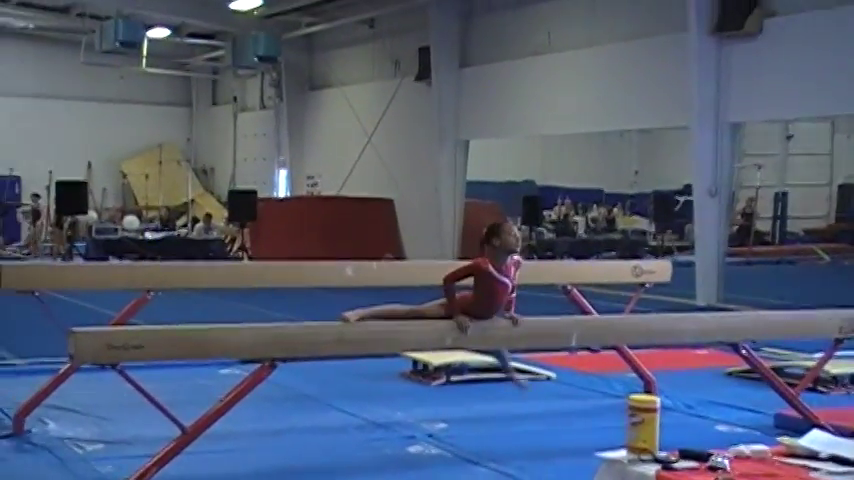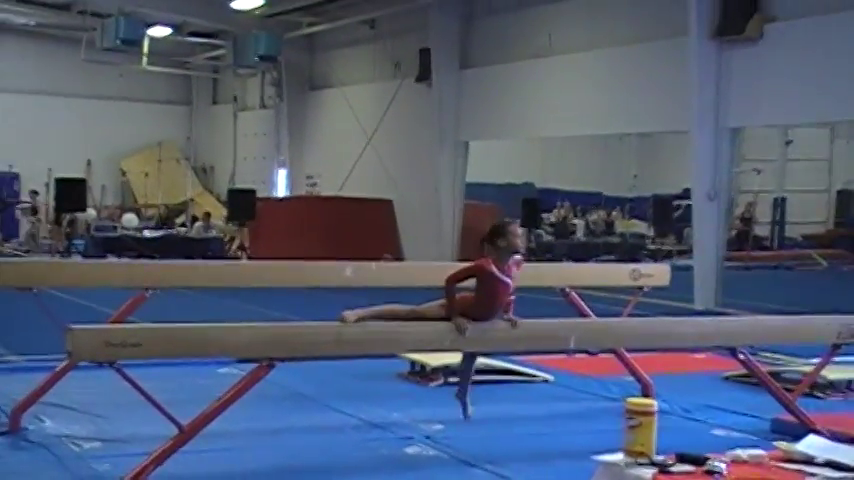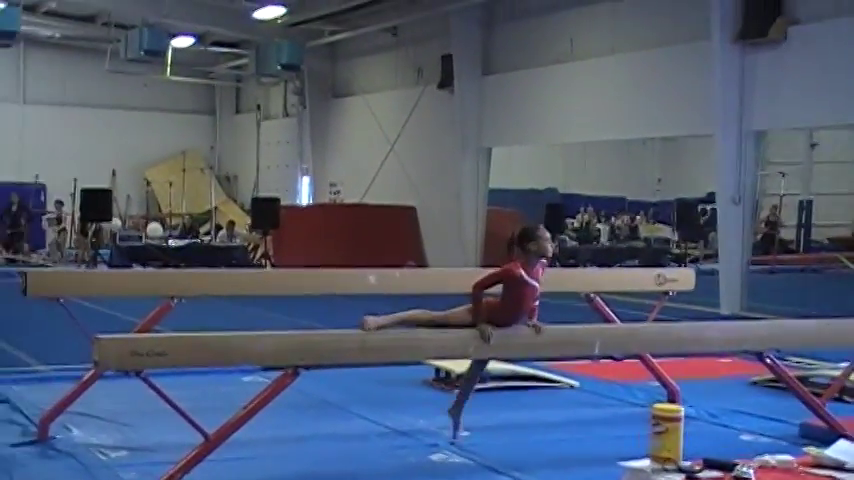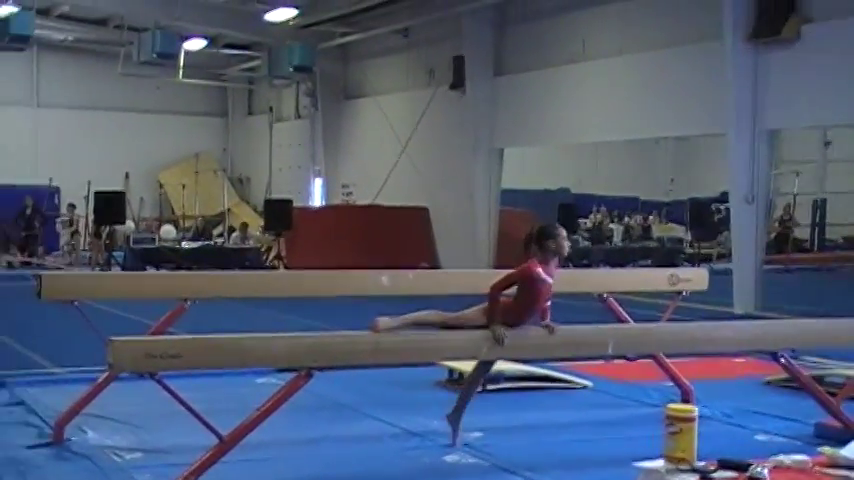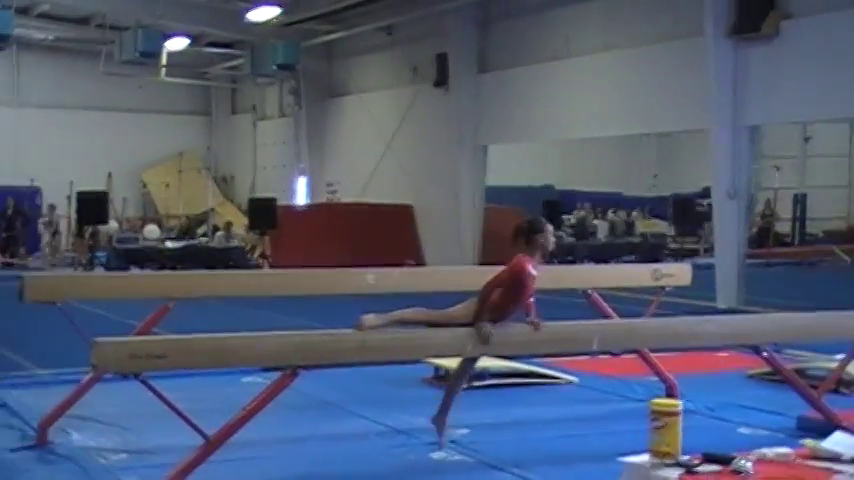
dt=0.1s
person 1, frame 1
left shoulder: (516, 262)
right shoulder: (483, 265)
right elbow: (448, 280)
left wrist: (510, 312)
right wrist: (456, 314)
left hip: (486, 317)
right hip: (466, 307)
right knee: (413, 311)
left ankle: (508, 371)
right ankle: (361, 312)
person 1, frame 2
left shoulder: (516, 262)
right shoulder: (486, 265)
right elbow: (450, 281)
left wrist: (508, 312)
right wrist: (455, 316)
left hip: (481, 318)
right hip: (464, 308)
left knee: (471, 354)
right knee: (412, 312)
left ankle: (463, 393)
right ankle: (360, 313)
person 1, frame 3
left shoulder: (541, 266)
right shoulder: (514, 271)
right elbow: (477, 287)
left wrist: (532, 319)
right wrist: (480, 323)
left hip: (502, 322)
right hip: (489, 314)
left knee: (479, 365)
right knee: (436, 318)
left ankle: (457, 410)
right ankle: (383, 320)
person 1, frame 4
left shoulder: (552, 265)
right shoulder: (531, 269)
right elbow: (495, 290)
left wrist: (545, 319)
right wrist: (494, 324)
left hip: (510, 320)
right hip: (501, 314)
left knee: (483, 369)
right knee: (449, 319)
right ankle: (395, 321)
person 1, frame 5
left shoulder: (533, 261)
right shoulder: (521, 264)
left elbow: (527, 290)
right elbow: (487, 289)
left wrist: (530, 316)
right wrist: (480, 321)
left hip: (492, 315)
right hip: (487, 312)
left knee: (466, 368)
right knee: (434, 317)
right ankle: (380, 319)
